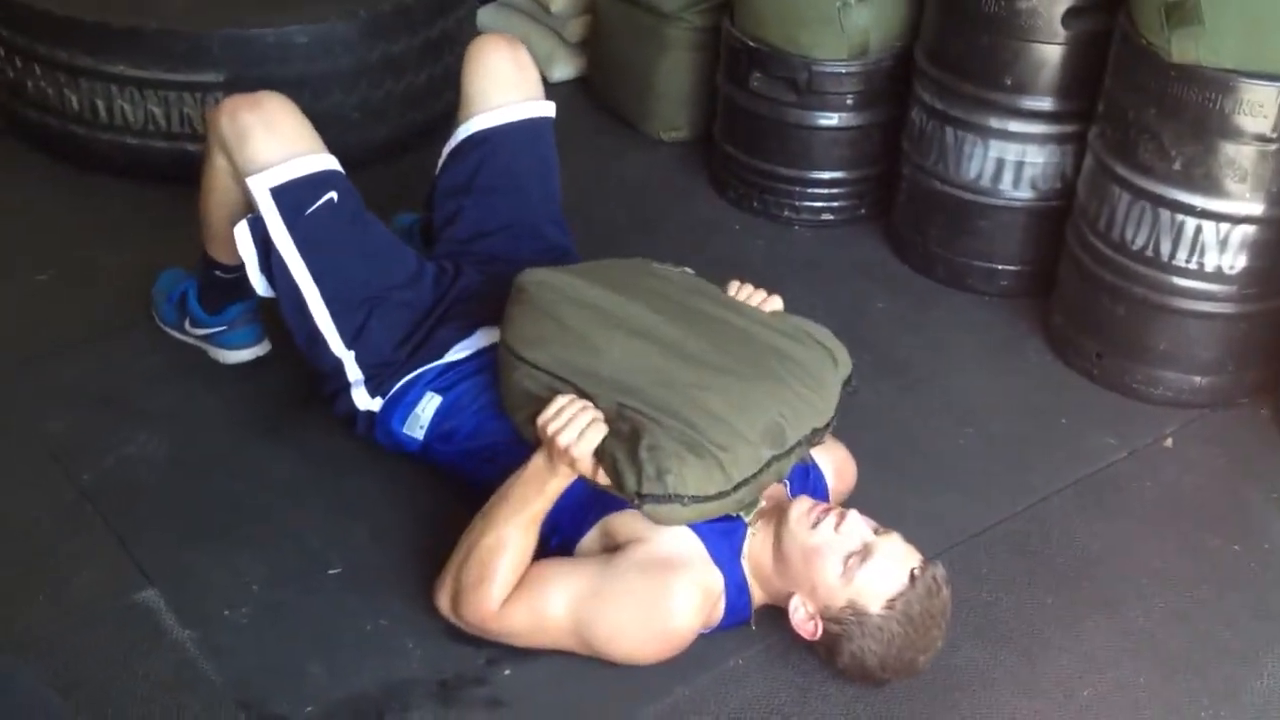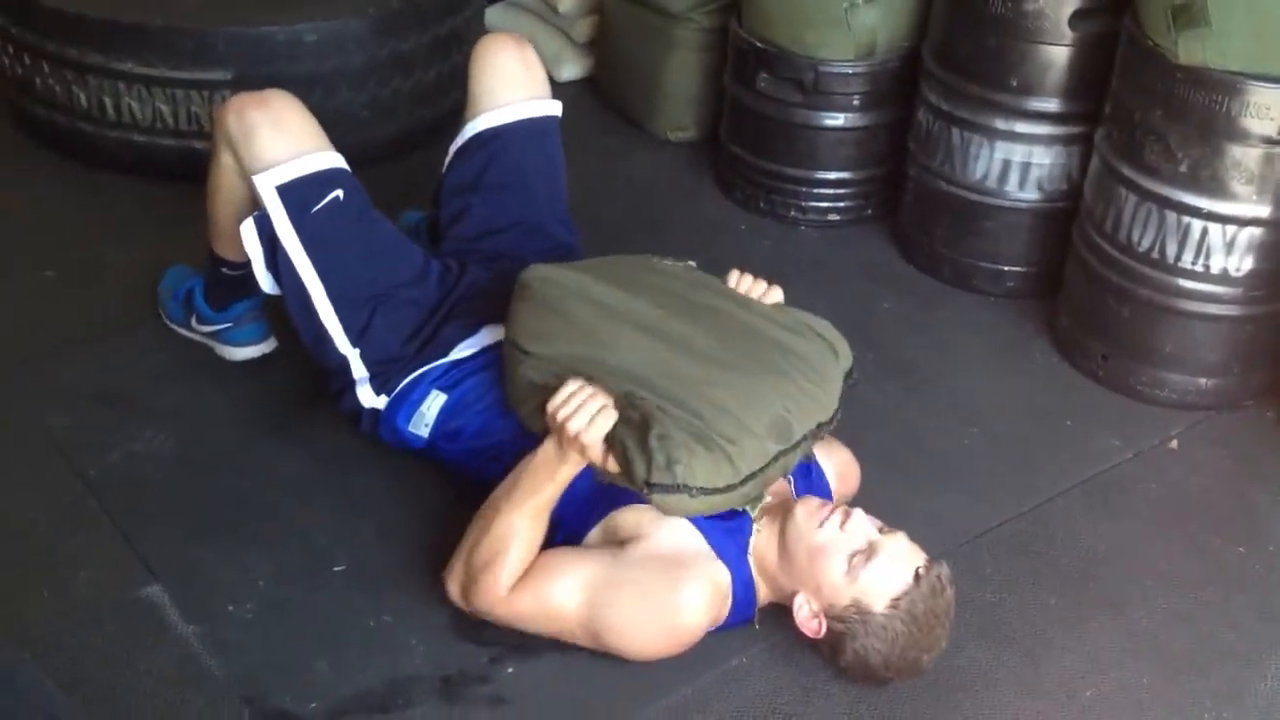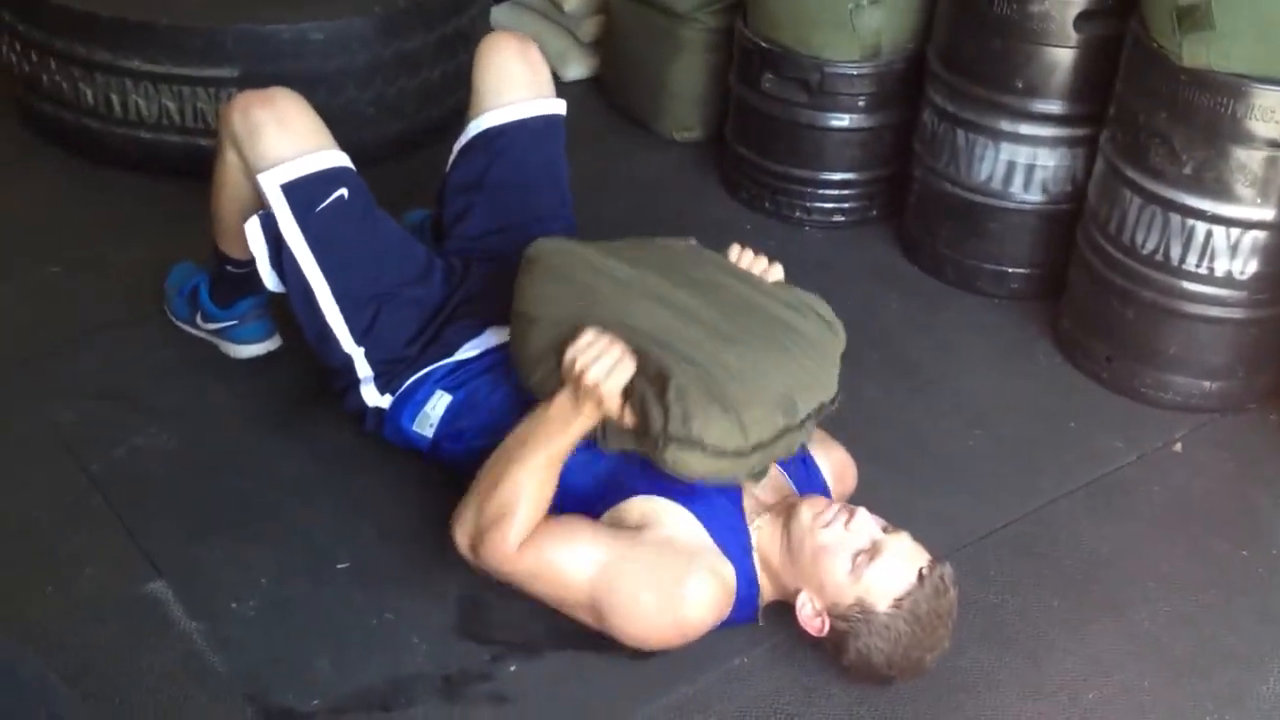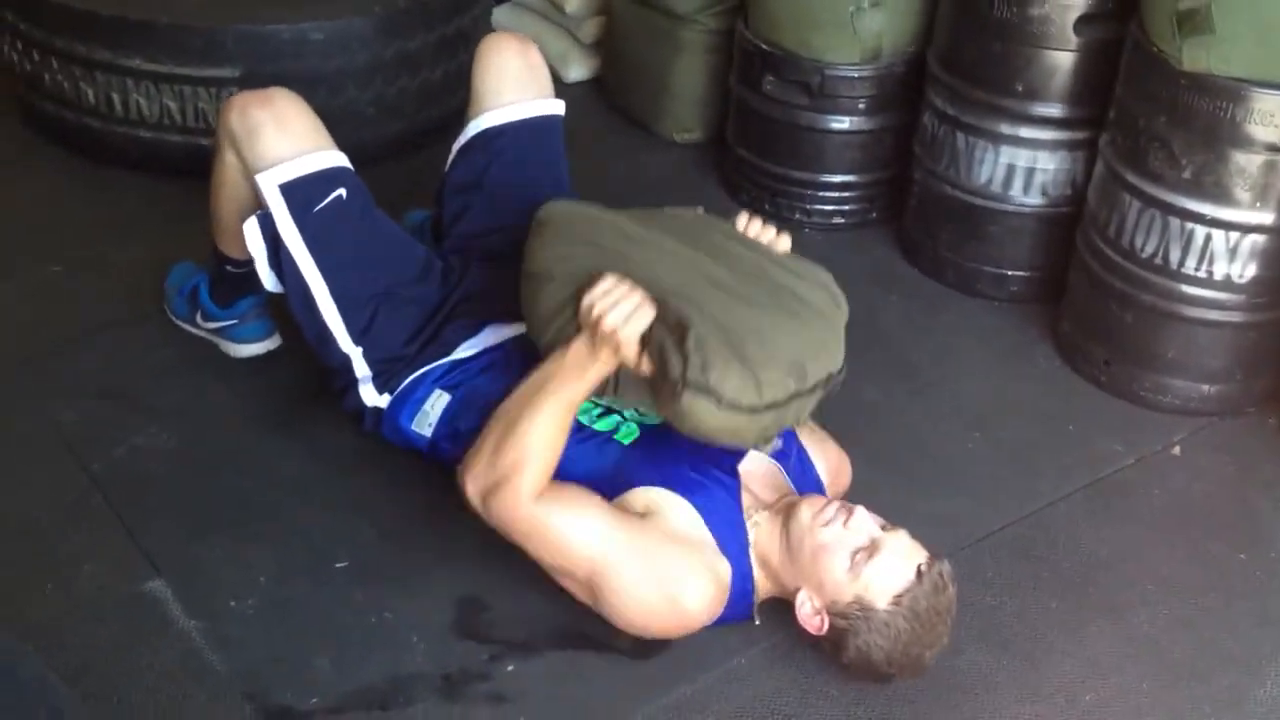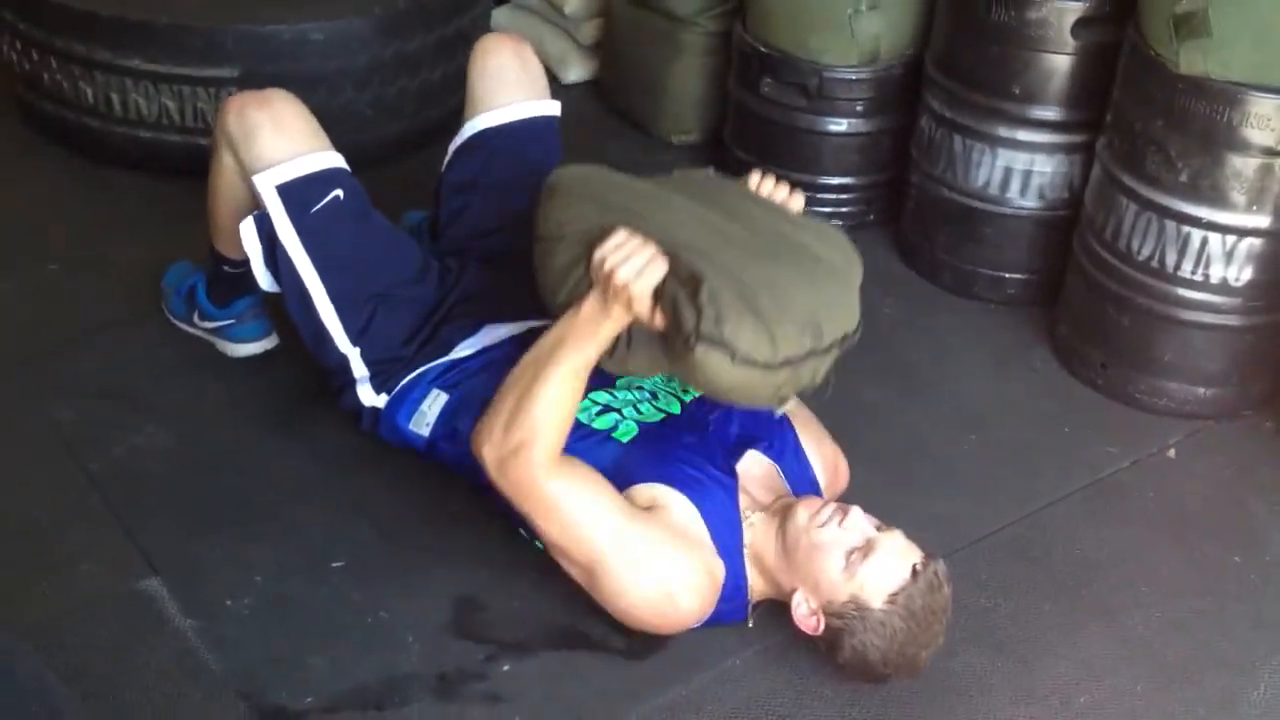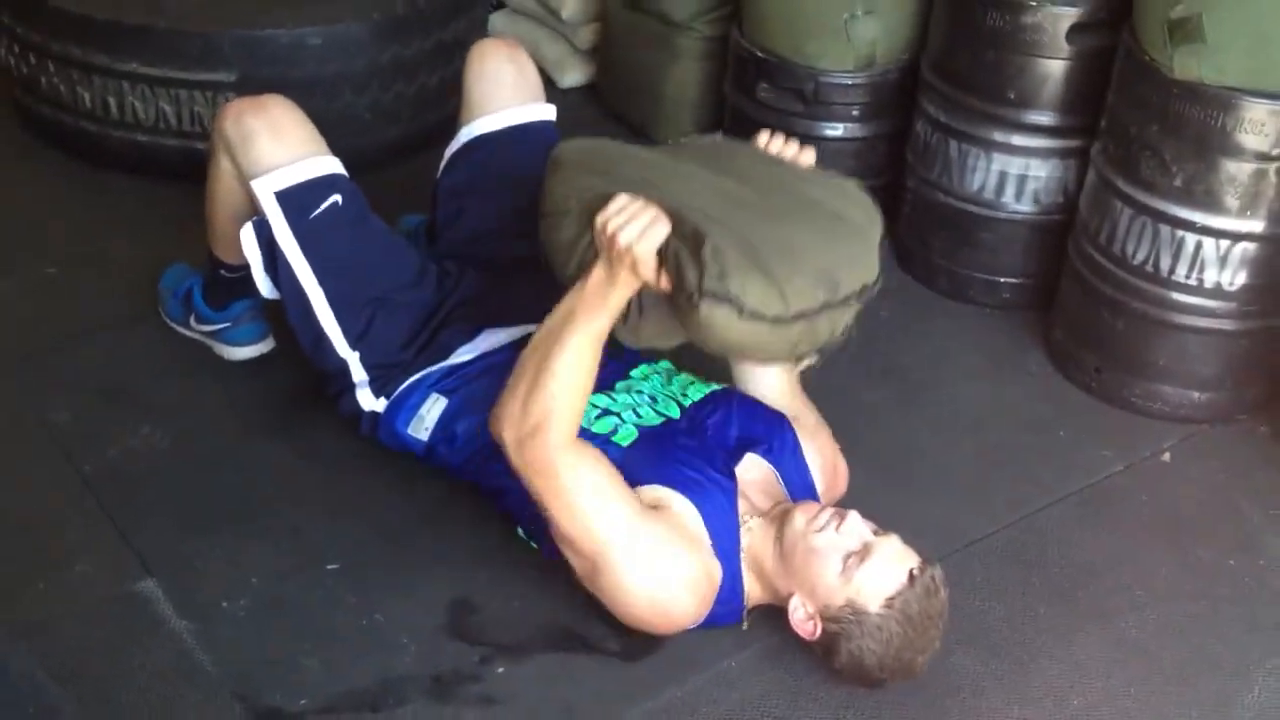
dt=0.1s
person 1, frame 1
left shoulder: (677, 602)
right shoulder: (823, 471)
left elbow: (464, 602)
left wrist: (553, 466)
left hip: (411, 371)
left knee: (247, 119)
right knee: (495, 53)
left ankle: (217, 310)
right ankle: (435, 242)
person 1, frame 2
left shoulder: (683, 599)
right shoulder: (828, 472)
left elbow: (475, 585)
left wrist: (562, 453)
left hip: (418, 370)
left knee: (255, 116)
right knee: (503, 53)
left ankle: (224, 306)
right ankle: (443, 242)
person 1, frame 3
left shoulder: (684, 592)
right shoulder: (825, 473)
left elbow: (481, 536)
left wrist: (578, 403)
left hip: (421, 368)
left knee: (261, 115)
right knee: (507, 50)
left ankle: (229, 304)
right ankle: (448, 240)
person 1, frame 4
left shoulder: (679, 583)
right shoulder: (823, 470)
left elbow: (491, 486)
left wrist: (596, 359)
left hip: (419, 366)
right hip: (532, 303)
left knee: (258, 115)
right knee: (506, 53)
left ankle: (229, 304)
right ankle: (451, 239)
person 1, frame 5
left shoulder: (674, 580)
right shoulder: (817, 469)
left elbow: (506, 455)
left wrist: (603, 310)
left hip: (417, 366)
right hip: (527, 306)
left knee: (255, 116)
right knee: (501, 51)
left ankle: (226, 303)
right ankle: (441, 239)
person 1, frame 6
left shoulder: (670, 578)
right shoulder: (817, 469)
left elbow: (526, 433)
right elbow: (764, 357)
left wrist: (614, 282)
left hip: (416, 371)
right hip: (526, 307)
left knee: (253, 121)
right knee: (496, 57)
left ankle: (223, 307)
right ankle: (442, 247)
